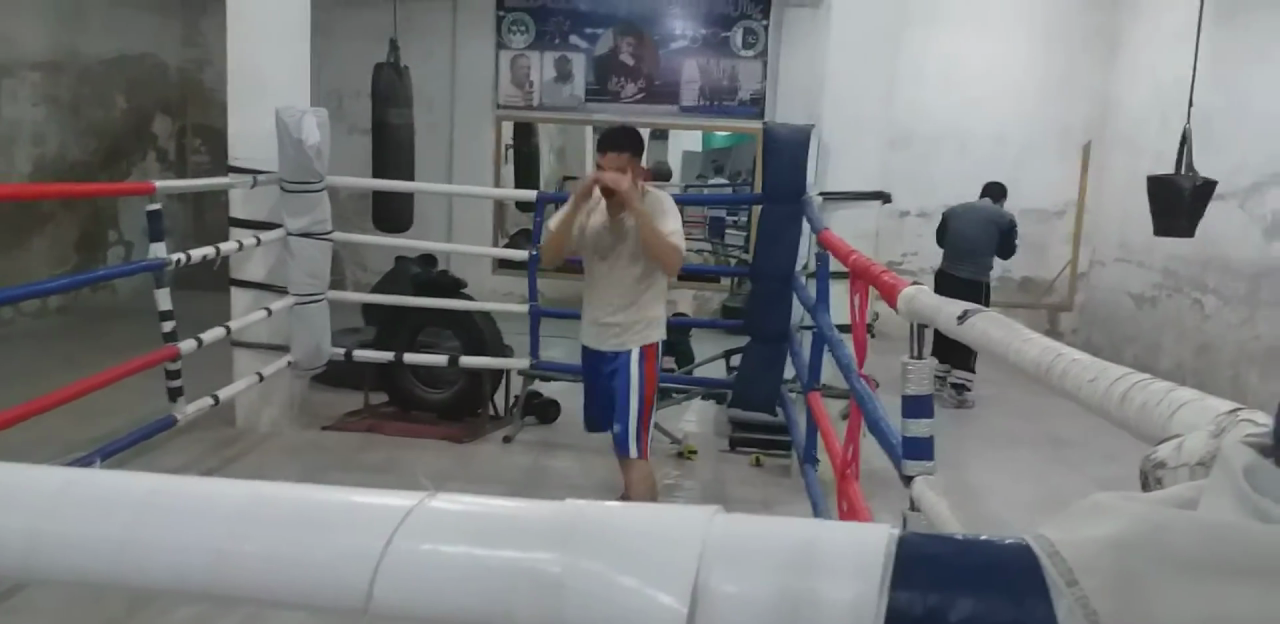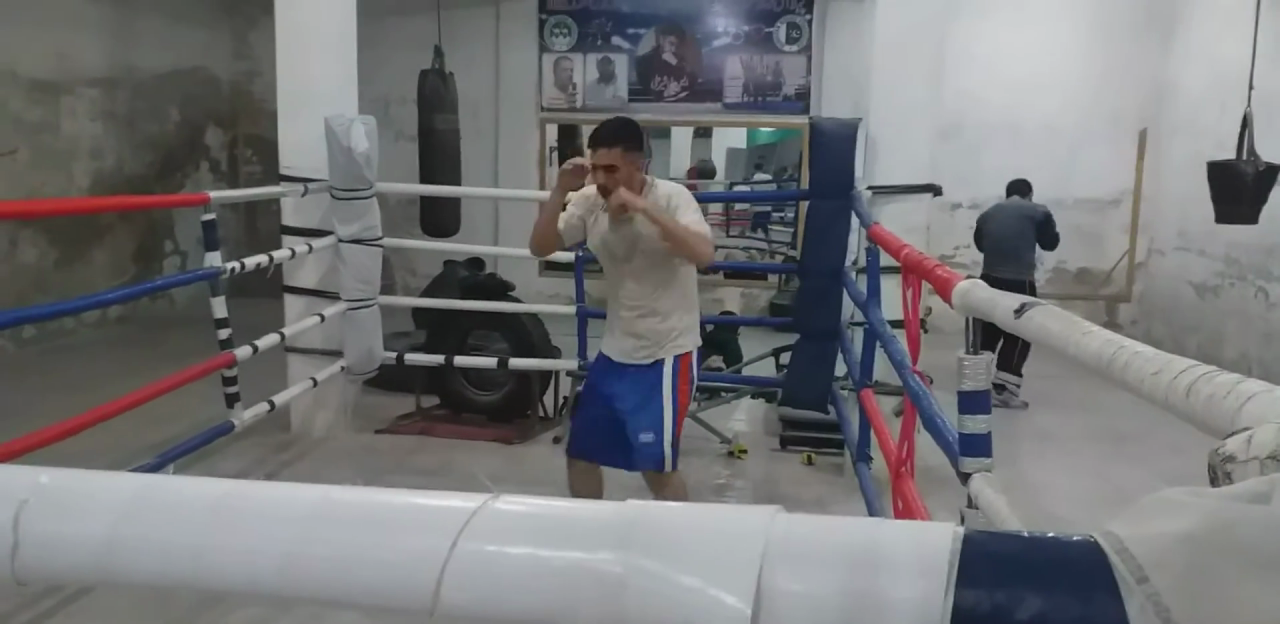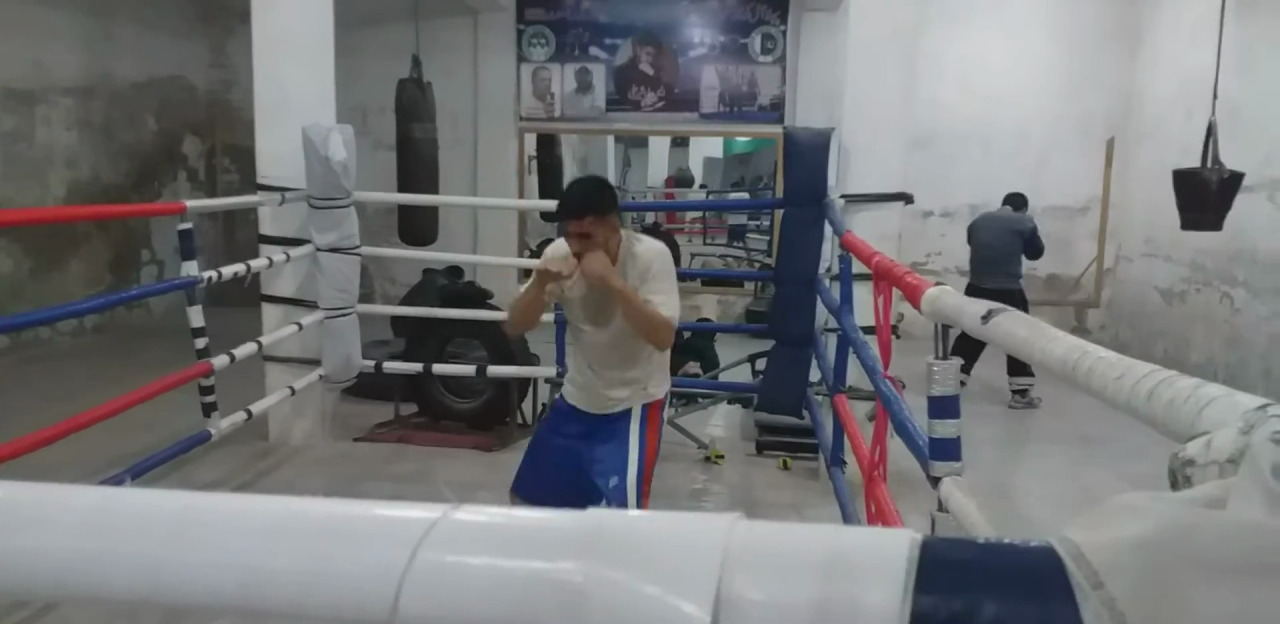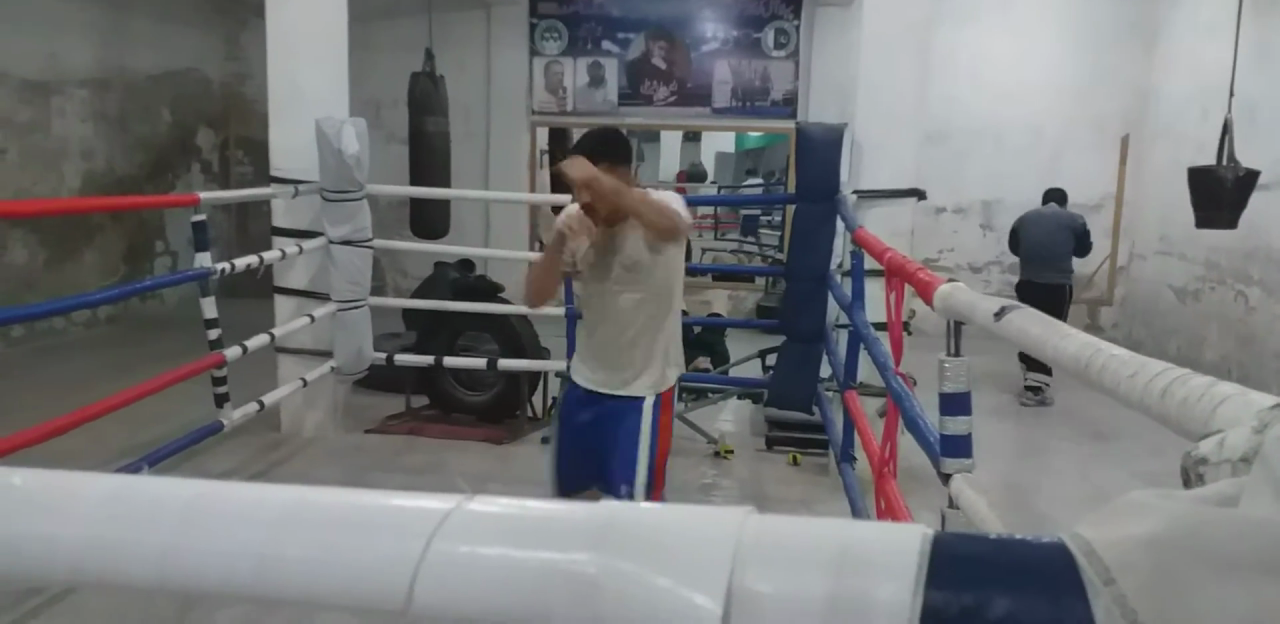
dt=0.5s
person 1, frame 1
left shoulder: (660, 205)
right shoulder: (586, 199)
left elbow: (672, 264)
right elbow: (549, 257)
left wrist: (635, 206)
right wrist: (575, 205)
left hip: (638, 341)
right hip: (594, 337)
left knee: (631, 448)
right knee: (610, 429)
right ankle: (634, 495)
person 1, frame 2
left shoulder: (671, 197)
right shoulder: (590, 202)
left elbow: (703, 254)
right elbow: (540, 248)
left wrist: (642, 207)
right wrist: (559, 191)
left hip: (668, 353)
right hip: (615, 353)
left knee: (656, 465)
right knee: (581, 454)
person 1, frame 3
left shoulder: (651, 258)
right shoulder: (559, 255)
left elbow: (663, 338)
right elbow: (515, 327)
left wrist: (615, 284)
right wrist: (539, 284)
left hip: (637, 401)
right hip: (576, 401)
left knee: (625, 507)
right knee: (526, 498)
person 1, frame 4
left shoulder: (659, 206)
right shoulder: (573, 220)
left elbow: (673, 227)
right elbow: (535, 297)
left wrist: (599, 181)
right wrist: (557, 246)
left hip: (647, 386)
right hip: (588, 381)
left knee: (638, 502)
right knee: (573, 489)
person 2, frame 1
left shoulder: (954, 211)
right shoulder: (1004, 219)
left elbow: (941, 240)
right elbow: (1006, 252)
left hip: (946, 277)
right hip: (975, 283)
left knee: (943, 330)
left ankle: (938, 381)
right ankle: (958, 390)
person 2, frame 2
left shoulder: (988, 214)
right shoulder: (1038, 213)
left elbow: (980, 244)
right elbow: (1051, 242)
left hip: (990, 279)
right hip: (1018, 283)
left knee: (988, 332)
right knee: (1017, 337)
right ankle: (1002, 390)
person 2, frame 3
left shoulder: (980, 221)
right shoulder: (1025, 224)
right elbow: (1035, 253)
left hip: (977, 288)
right hip: (1008, 291)
left knee: (970, 338)
right ankle: (1021, 393)
person 2, frame 4
left shoulder: (1024, 219)
right shoulder: (1075, 221)
left elbow: (1014, 248)
right elbow: (1083, 250)
left hip: (1028, 284)
right hip: (1057, 286)
left ankle: (1031, 382)
right ankle: (1034, 389)
